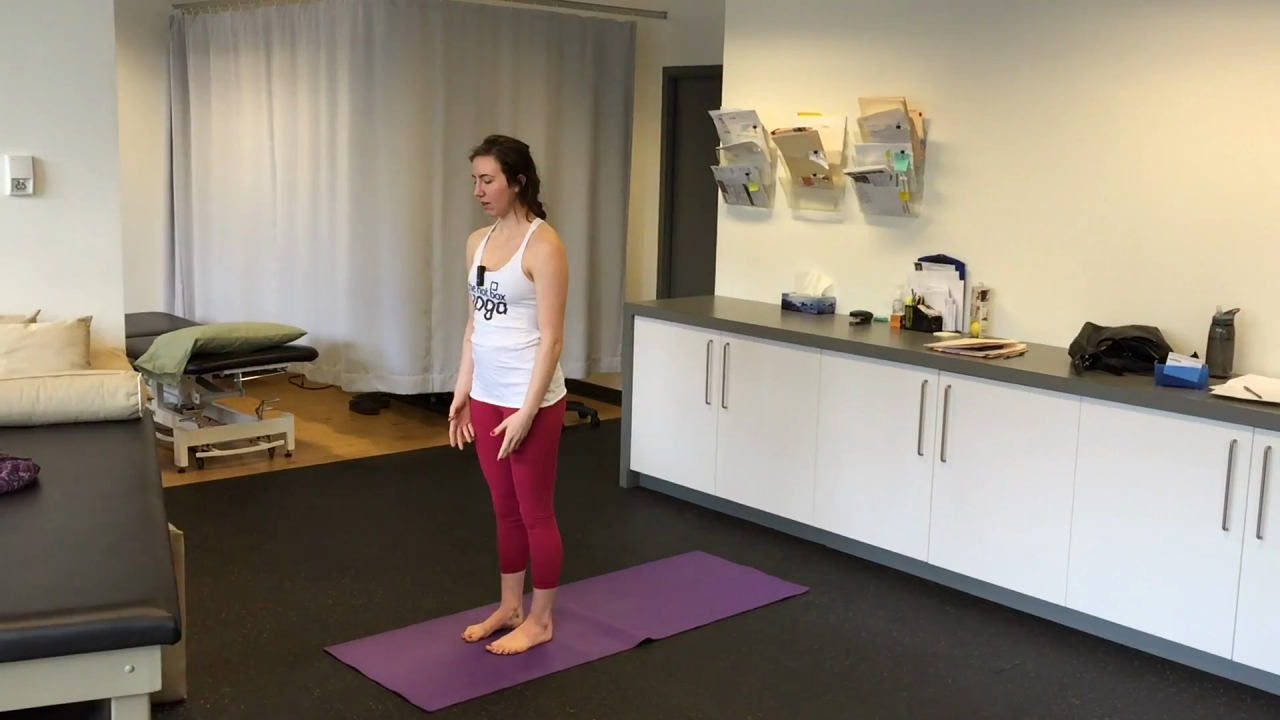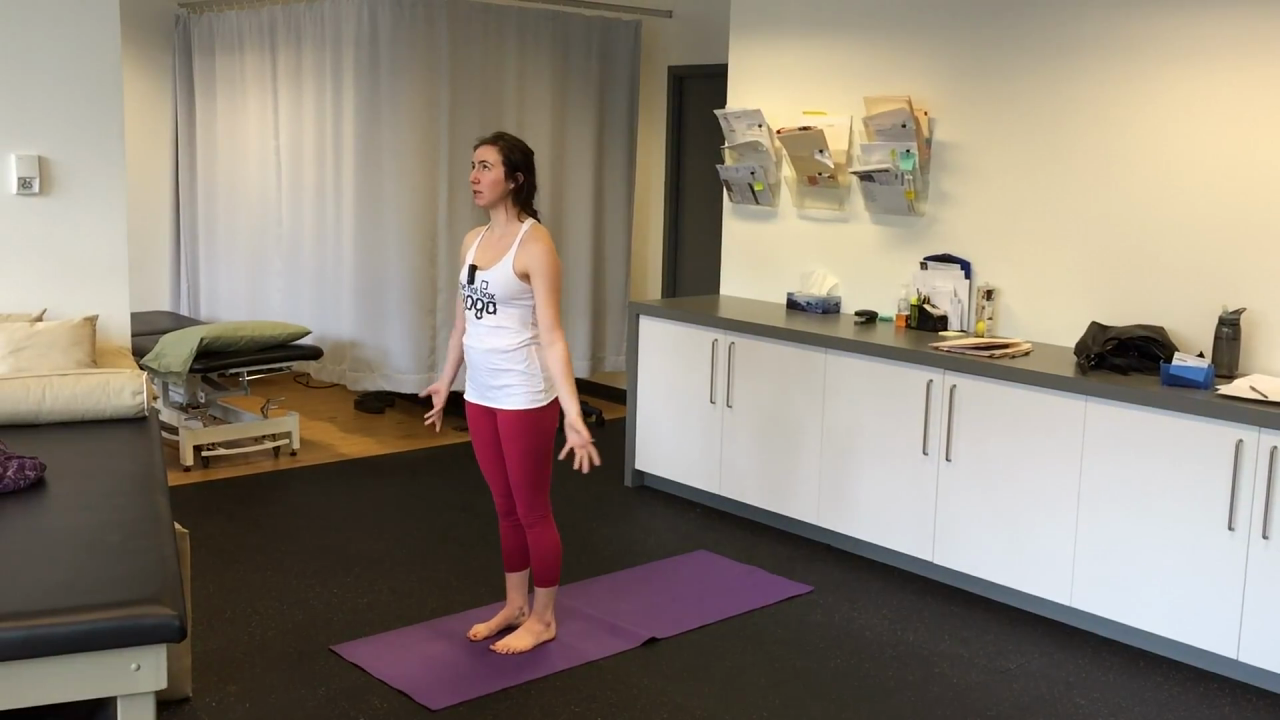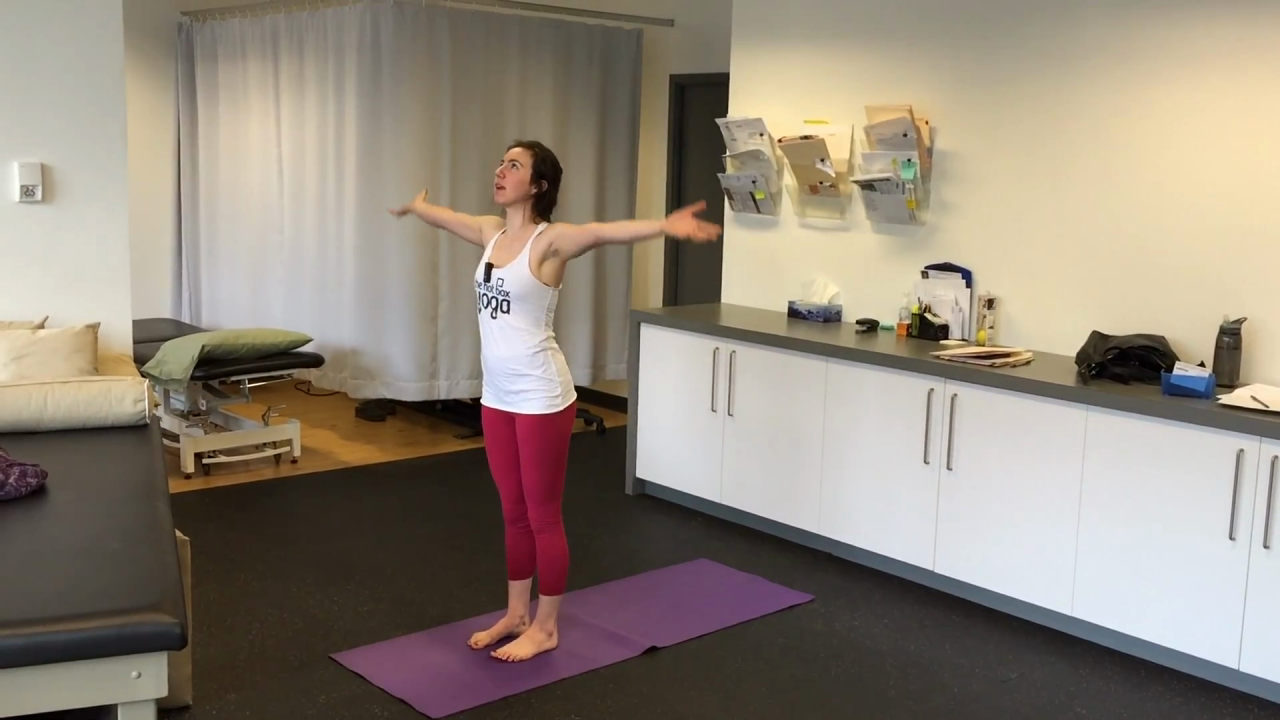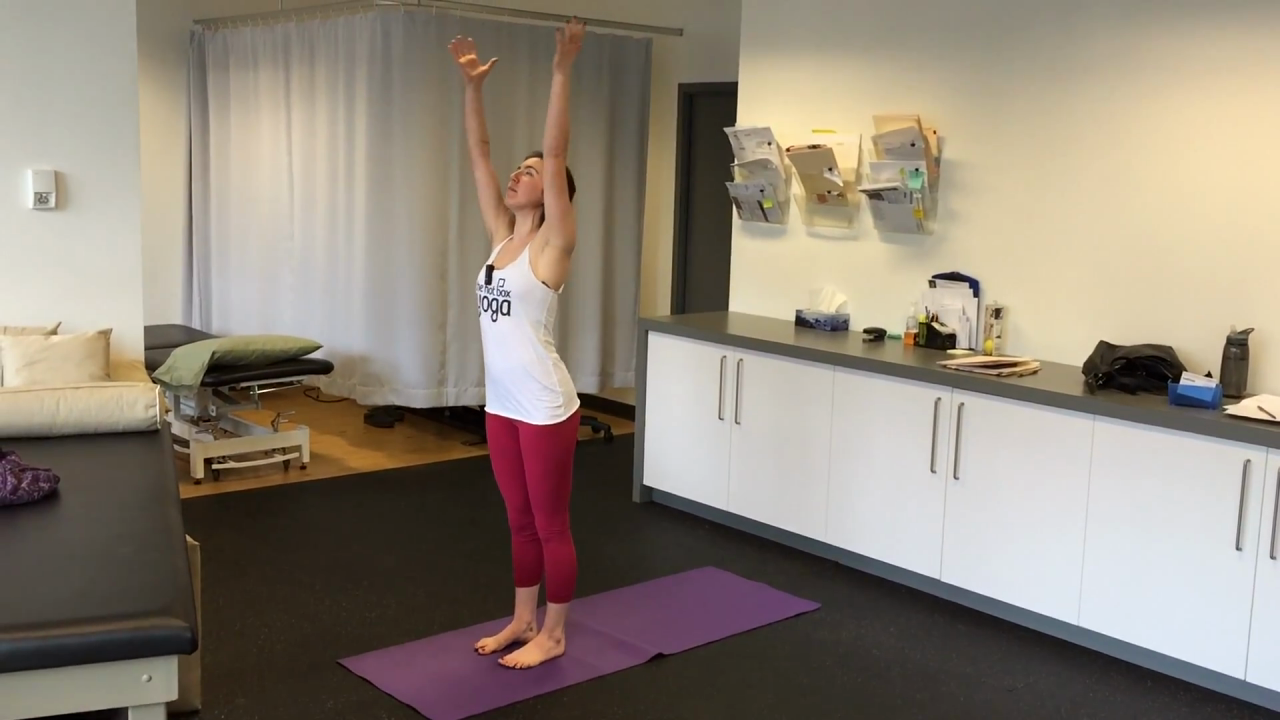
dt=0.7s
person 1, frame 1
left shoulder: (543, 245)
right shoulder: (477, 241)
left elbow: (550, 338)
left wrist: (527, 410)
right wrist: (463, 390)
left hip: (530, 398)
right hip: (487, 395)
left knee: (534, 513)
right knee: (504, 510)
left ankle: (540, 620)
right ankle: (509, 607)
person 1, frame 2
left shoulder: (534, 244)
right shoulder: (473, 240)
left elbow: (551, 335)
left wrist: (573, 414)
right wrist: (445, 380)
left hip: (523, 397)
right hip: (481, 394)
left knee: (533, 512)
right knee: (505, 509)
left ankle: (543, 619)
right ankle: (514, 606)
person 1, frame 3
left shoulder: (550, 240)
right shoulder: (490, 232)
left elbow: (604, 232)
right elbow: (445, 217)
left wrist: (662, 226)
right wrist: (416, 206)
left hip: (541, 399)
right hip: (497, 397)
left knee: (543, 516)
right knee: (513, 514)
left ankle: (545, 626)
right ankle: (516, 614)
person 1, frame 4
left shoulder: (554, 244)
right shoulder: (502, 235)
left elbow: (558, 154)
right elbow: (477, 152)
left wrist: (562, 74)
right wrist: (471, 84)
left hip: (545, 409)
right hip: (502, 405)
left knee: (551, 526)
right knee: (520, 522)
left ankle: (553, 634)
right ankle: (522, 620)
